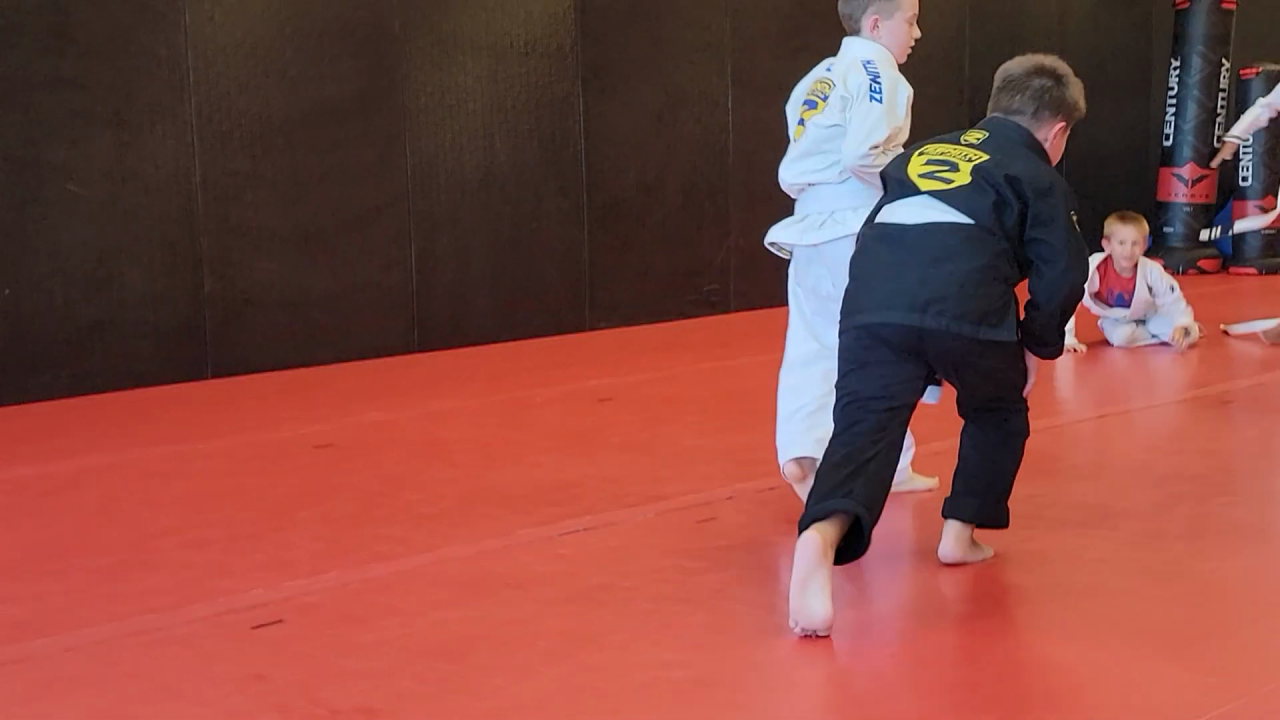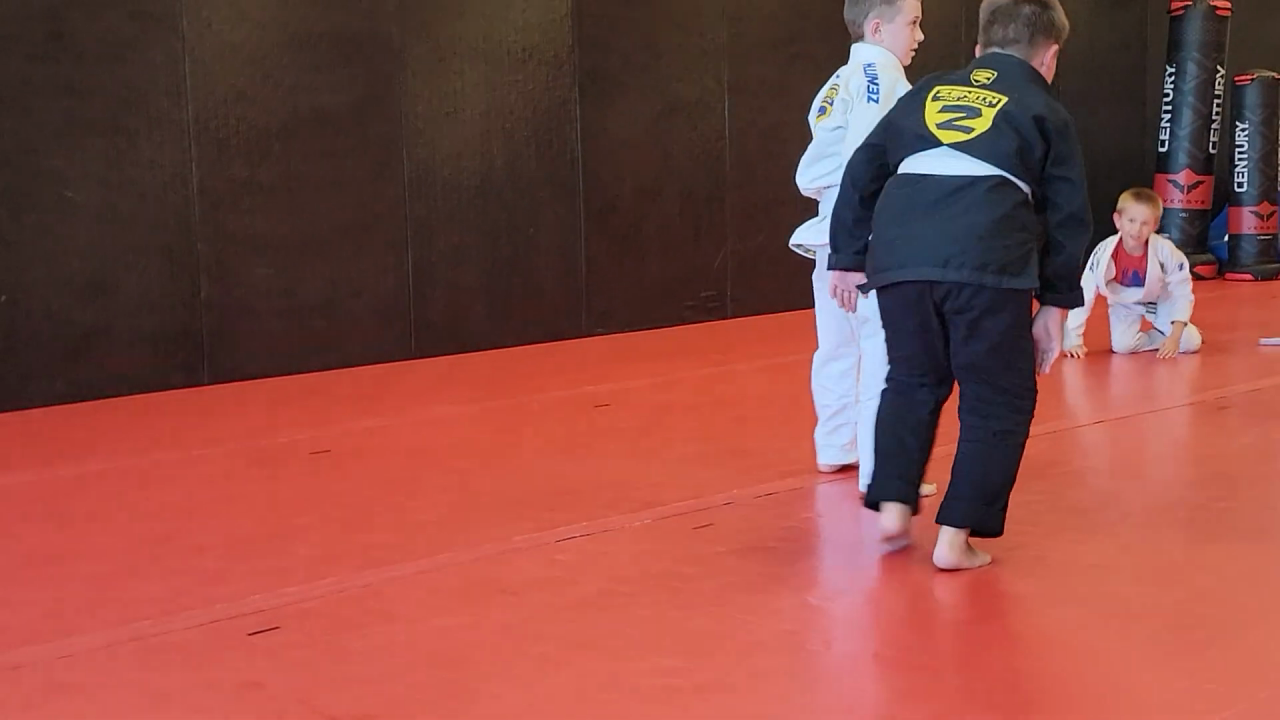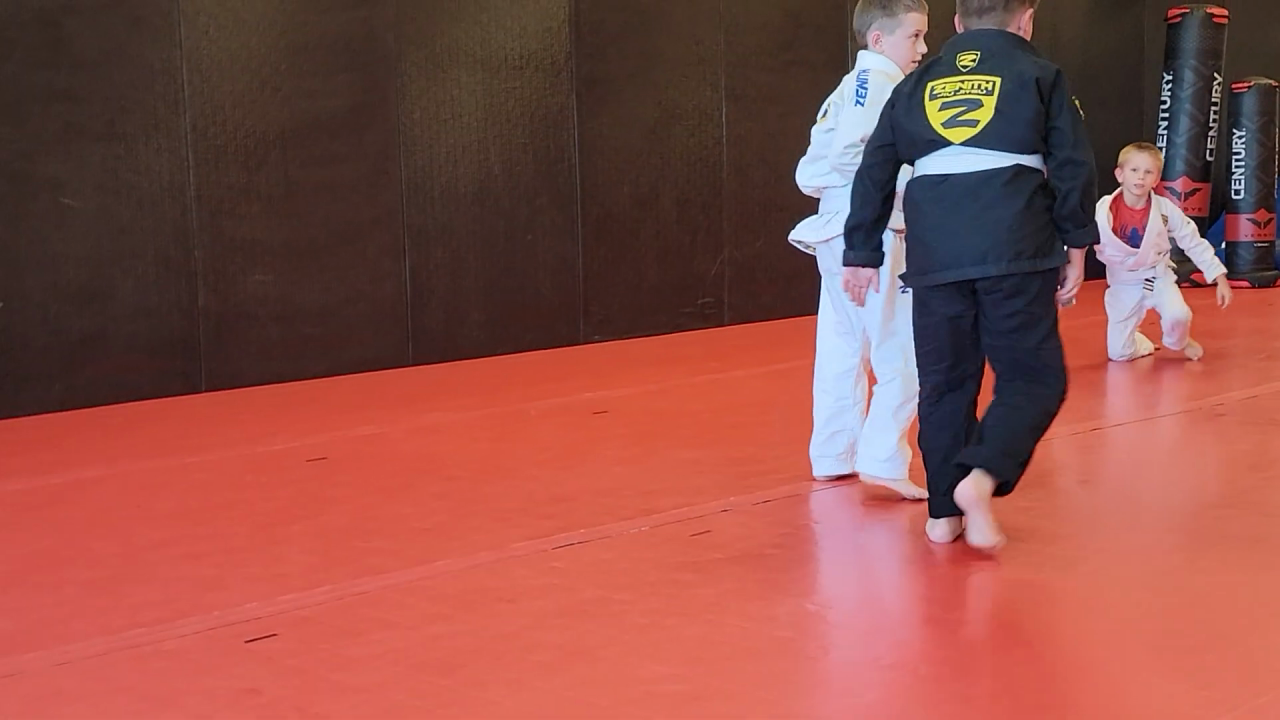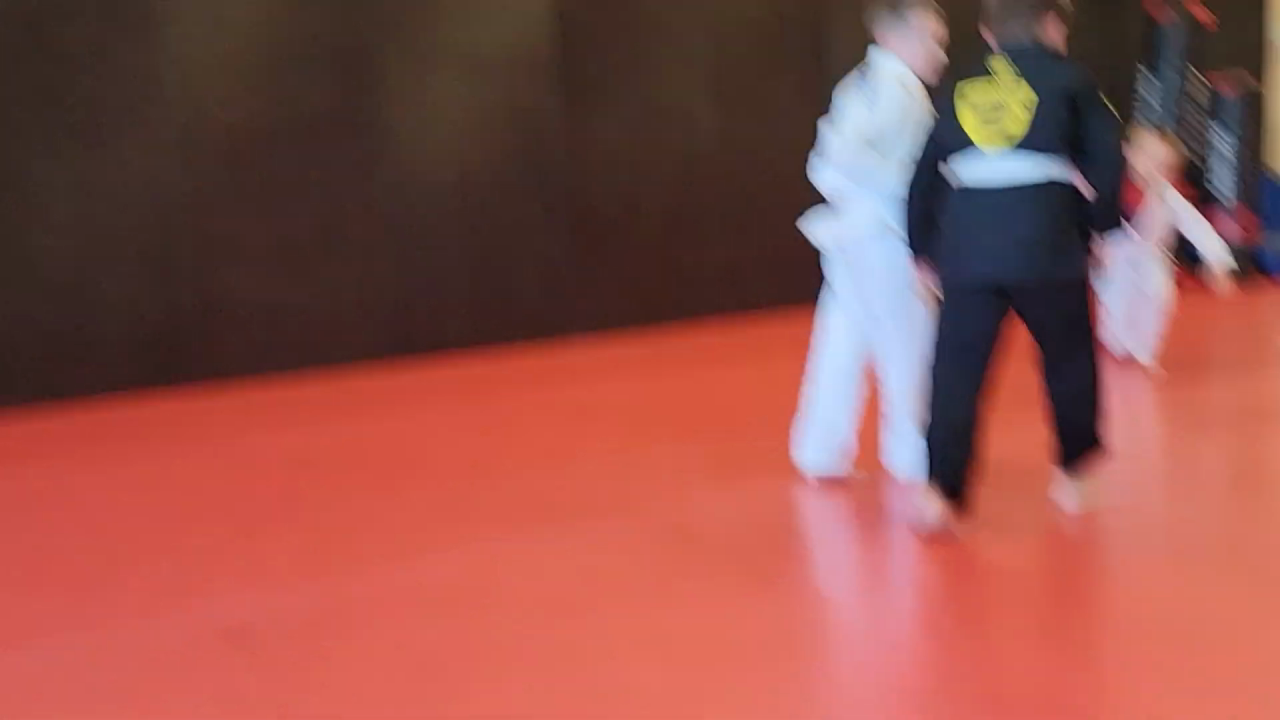
dt=0.3s
person 1, frame 1
left shoulder: (927, 149)
right shoulder: (1041, 178)
left elbow: (869, 229)
right elbow: (1060, 280)
right wrist: (1039, 346)
left hip: (874, 299)
right hip: (966, 306)
left knee: (863, 434)
right knee: (999, 410)
left ankle: (822, 537)
right ankle: (961, 531)
person 1, frame 2
left shoulder: (926, 93)
right shoulder: (1047, 113)
left elbow: (862, 171)
right elbow: (1068, 215)
left wrist: (847, 256)
right wrist: (1055, 303)
left hip: (901, 253)
right hip: (988, 260)
left knee: (914, 381)
right knee: (999, 400)
left ankle: (894, 504)
right ankle: (956, 534)
person 1, frame 3
left shoulder: (917, 83)
right shoulder: (1039, 76)
left elbow: (873, 171)
right elbow: (1074, 163)
left wrist: (861, 253)
right wrist: (1075, 239)
left hip: (936, 251)
right hip: (1015, 245)
left knee: (945, 381)
right knee: (1031, 376)
left ankle: (945, 511)
right ankle: (978, 482)
person 1, frame 4
left shoulder: (961, 91)
right shoulder: (1071, 83)
left elbow: (925, 179)
right elbow: (1106, 163)
left wrist: (928, 249)
right wrist: (1099, 227)
left hip: (968, 253)
right hip: (1046, 249)
left knee: (958, 366)
right knee: (1069, 356)
left ankle: (940, 489)
right ankle: (1072, 475)
person 2, frame 1
left shoulder: (820, 77)
right shoulder: (877, 75)
right elbow: (862, 155)
left hip: (810, 229)
right hip: (857, 232)
left knee: (812, 353)
left ankle: (801, 451)
right ankle: (887, 468)
person 2, frame 2
left shoulder: (841, 82)
right shoulder: (881, 76)
left hip: (834, 229)
left knee: (842, 345)
right knee: (888, 352)
left ankle: (838, 447)
person 2, frame 3
left shoulder: (860, 85)
right shoulder: (878, 83)
left elbow: (830, 155)
right elbow: (846, 154)
right wrist: (905, 178)
left hip: (840, 232)
right hip: (869, 234)
left knee: (844, 349)
right knee: (906, 351)
left ankle: (834, 456)
right ankle: (881, 457)
person 2, frame 4
left shoulder: (897, 89)
right shoulder: (890, 90)
right elbow: (849, 154)
right wrist: (912, 181)
left hip: (854, 234)
right hip: (879, 237)
left knee: (845, 345)
right knee: (911, 348)
left ankle: (822, 451)
right ankle: (911, 456)
person 3, frame 1
left shoulder: (1153, 272)
right shoulder: (1093, 269)
left elbow: (1178, 306)
left wrist: (1181, 329)
right wrist: (1069, 339)
left hip: (1149, 317)
right hip: (1116, 320)
left knee: (1191, 334)
right knee: (1120, 337)
right ankle: (1164, 335)
person 3, frame 2
left shoulder: (1165, 250)
right shoulder: (1105, 253)
left elbow: (1183, 293)
right elbow: (1084, 295)
left wrist: (1177, 332)
right wrist: (1073, 339)
left hip: (1161, 303)
right hip: (1124, 306)
left knee: (1190, 344)
right knee: (1122, 345)
right ankle: (1166, 340)
person 3, frame 3
left shoulder: (1165, 209)
right shoulder: (1104, 211)
left elbow: (1195, 243)
left wrist: (1219, 274)
left hip: (1158, 276)
right hip: (1123, 285)
left knee: (1178, 316)
right knee: (1119, 354)
left ankle: (1178, 342)
right ankle: (1142, 344)
person 3, frame 4
left shoulder: (1171, 199)
left elbow: (1200, 231)
left wrist: (1220, 265)
left hip: (1151, 265)
right hip: (1119, 267)
left knee: (1159, 295)
right knee: (1116, 340)
left ankle: (1145, 353)
right ankle: (1126, 346)
